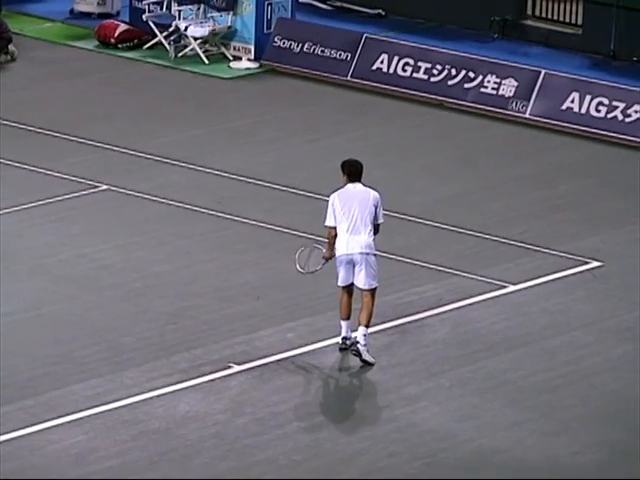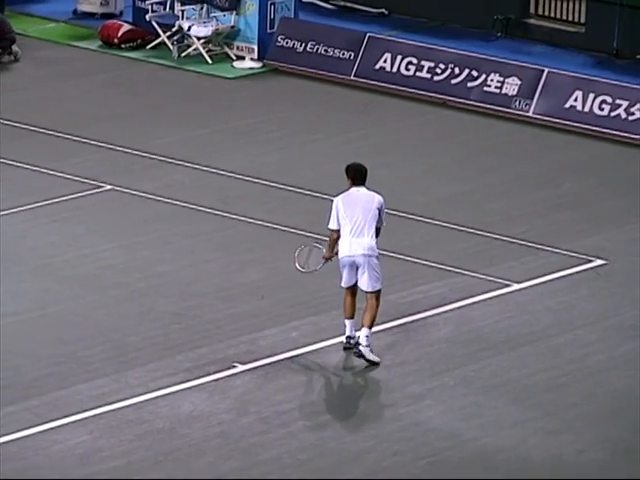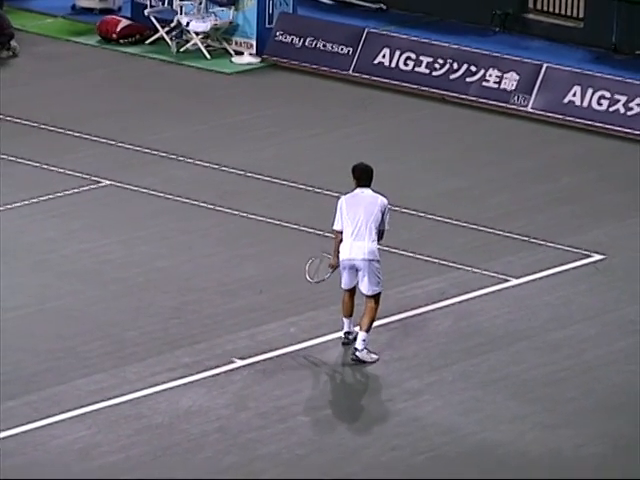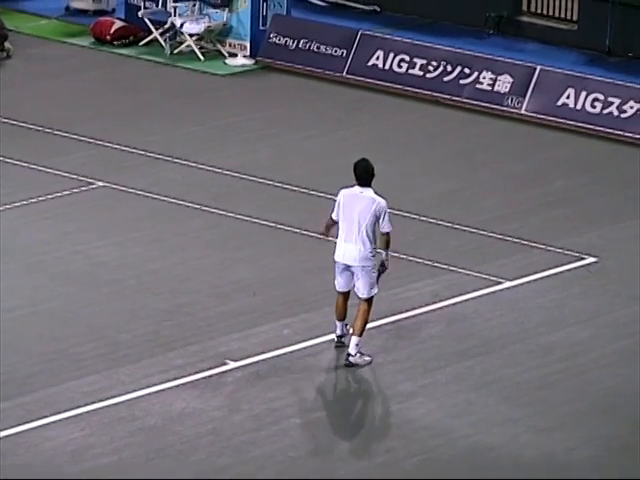
dt=0.4s
person 1, frame 1
left shoulder: (336, 197)
right shoulder: (373, 196)
left elbow: (332, 232)
right elbow: (376, 228)
left wrist: (329, 251)
left hip: (343, 250)
right hip: (364, 250)
left knee: (346, 292)
right knee: (368, 296)
left ankle: (345, 337)
right ankle: (361, 342)
person 1, frame 2
left shoulder: (340, 200)
right shoulder: (377, 199)
left elbow: (335, 234)
left wrist: (329, 251)
left hip: (346, 252)
right hip: (367, 252)
left knee: (349, 291)
right knee: (373, 298)
left ankle: (349, 337)
right ankle: (363, 343)
person 1, frame 3
left shoulder: (344, 200)
right shoulder: (382, 202)
left elbow: (338, 234)
right elbow: (380, 234)
left wrist: (335, 257)
left hip: (347, 254)
right hip: (368, 255)
left knee: (348, 292)
right knee: (372, 301)
left ankle: (348, 333)
right ankle: (360, 347)
person 1, frame 4
left shoulder: (344, 195)
right shoulder: (379, 204)
left elbow: (334, 219)
right elbow: (385, 235)
left wrist: (326, 228)
right wrist: (385, 257)
left hip: (342, 254)
right hip: (363, 258)
left knee: (342, 295)
right knee: (365, 304)
left ankle: (340, 335)
right ankle: (353, 353)
